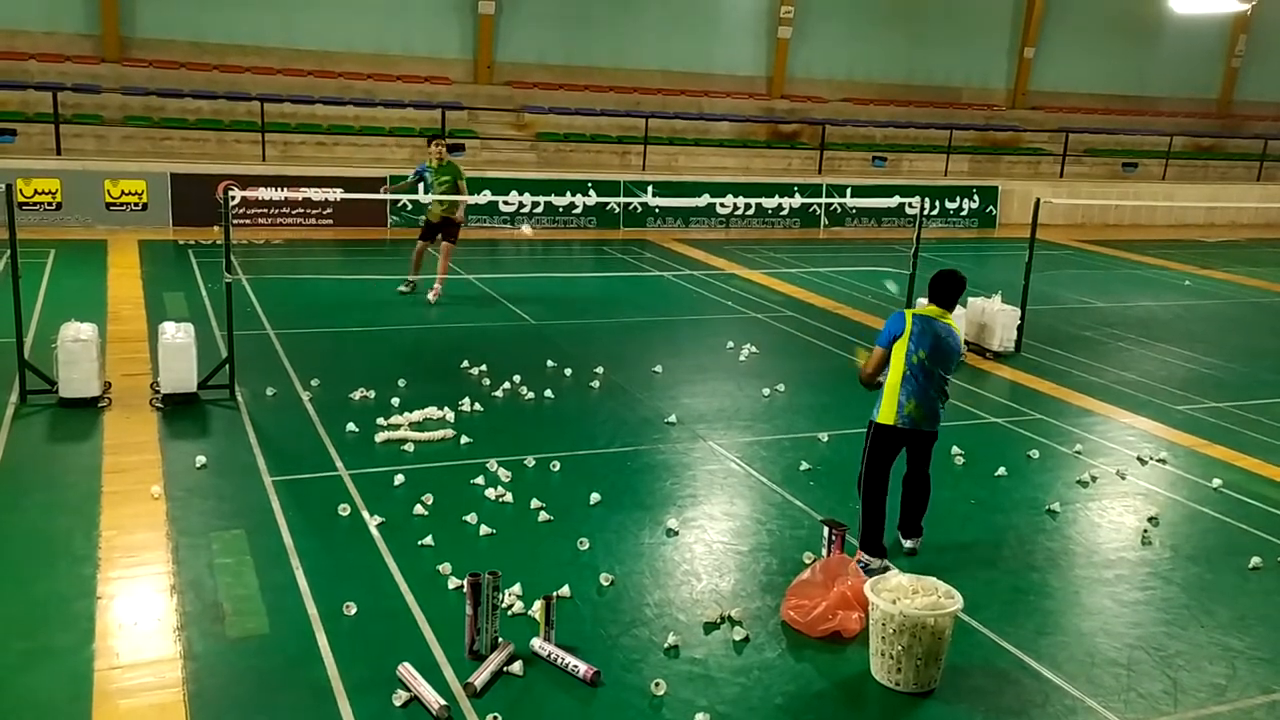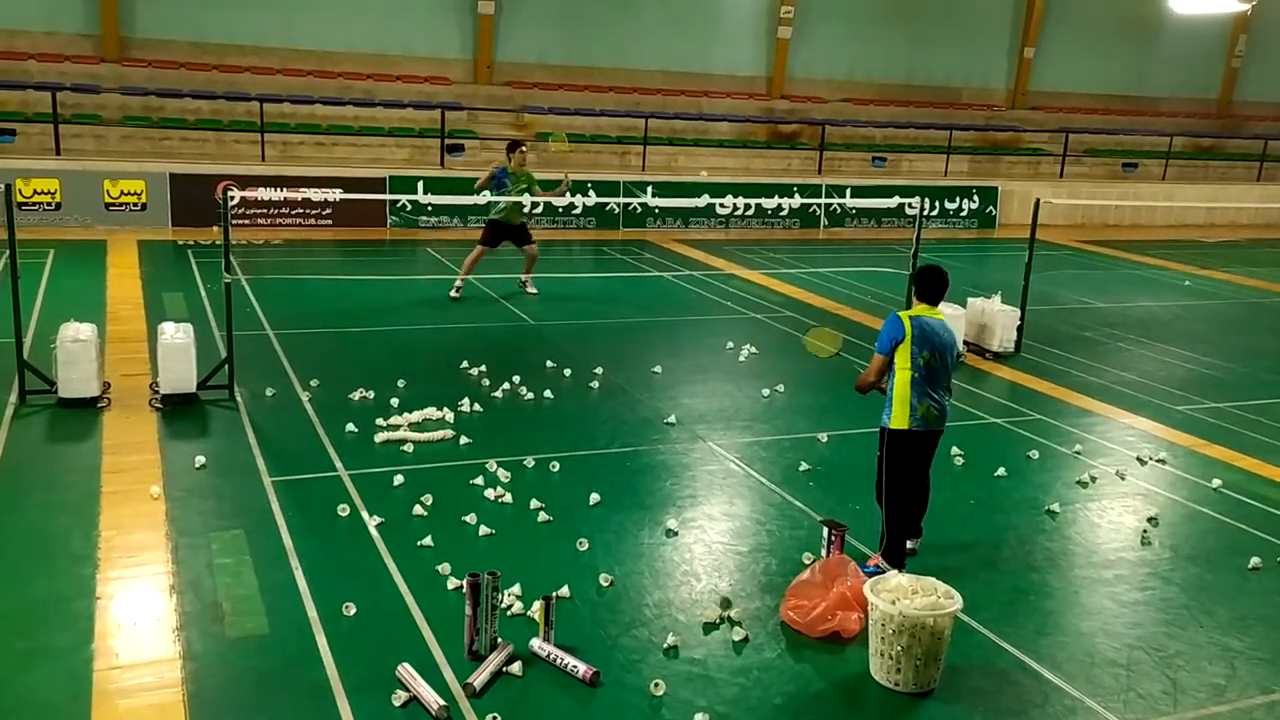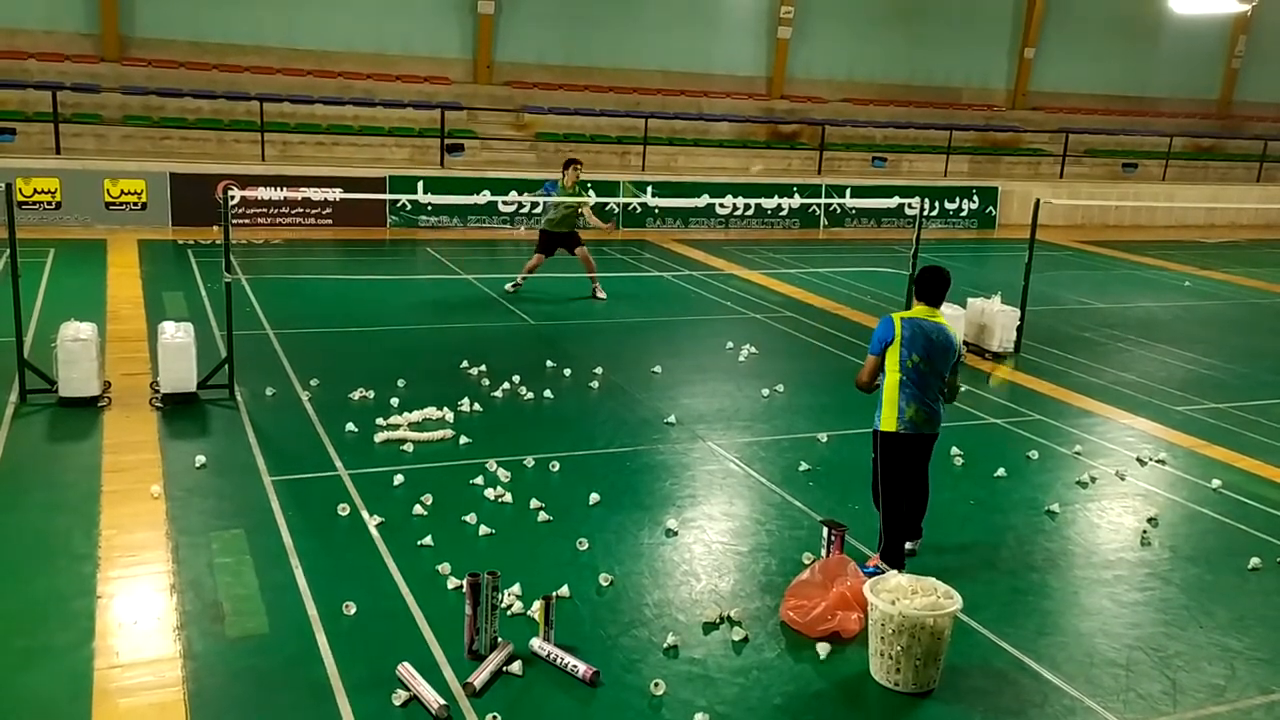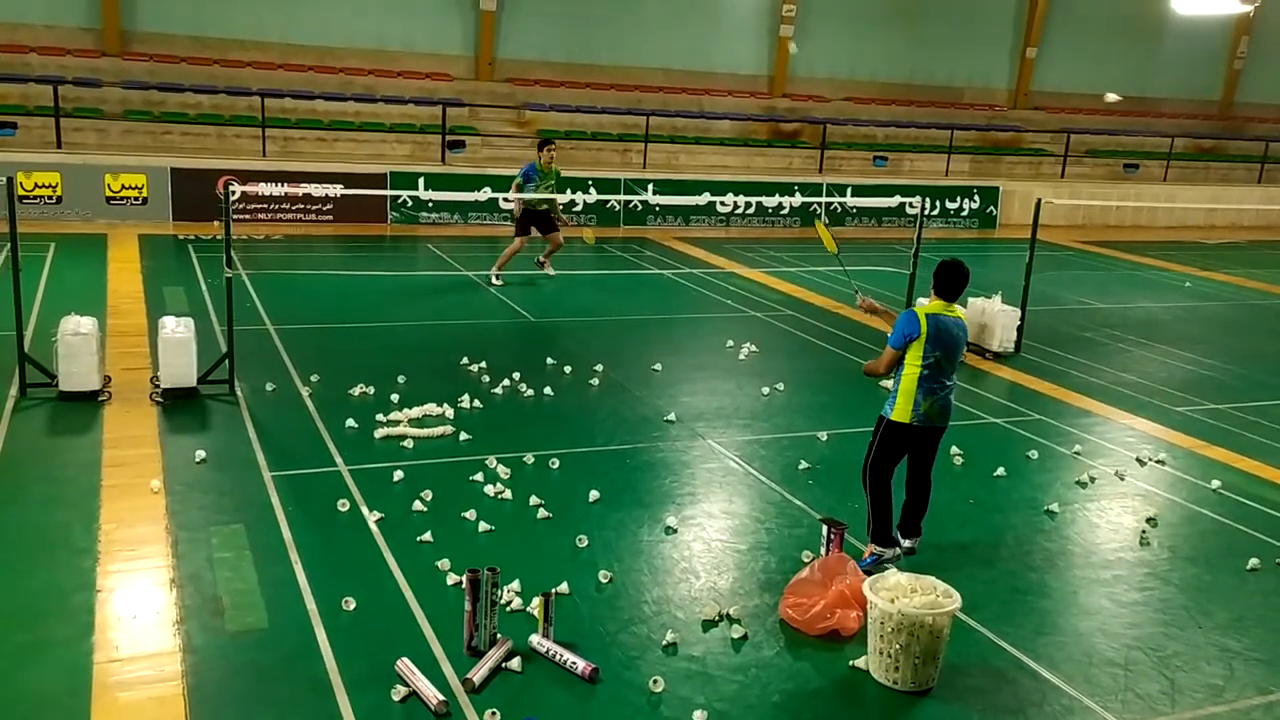
dt=0.4s
person 1, frame 1
left shoulder: (903, 319)
right shoulder: (955, 339)
left elbow: (870, 371)
left wrist: (869, 381)
left hip: (892, 417)
right hip: (929, 420)
left knee: (873, 482)
right knee: (918, 475)
left ankle: (872, 555)
right ankle: (910, 534)
person 1, frame 2
left shoulder: (899, 322)
right shoulder: (949, 334)
left elbow: (872, 377)
left wrist: (860, 385)
left hip: (902, 421)
right hip: (935, 420)
left knee: (891, 487)
right knee: (919, 478)
left ankle: (892, 560)
right ankle: (911, 536)
person 1, frame 3
left shoulder: (892, 324)
right shoulder: (950, 337)
left elbow: (866, 378)
left wrist: (866, 385)
left hip: (895, 422)
right hip: (930, 423)
left knee: (888, 490)
right knee: (917, 479)
left ankle: (890, 560)
right ankle: (910, 537)
person 1, frame 4
left shoulder: (915, 317)
right shoulder: (960, 324)
left elbow: (884, 367)
left wrist: (867, 367)
right wrist: (880, 311)
left hip: (904, 413)
right hip: (938, 415)
left knee: (876, 473)
right knee: (920, 476)
left ankle: (882, 544)
right ankle: (909, 534)
